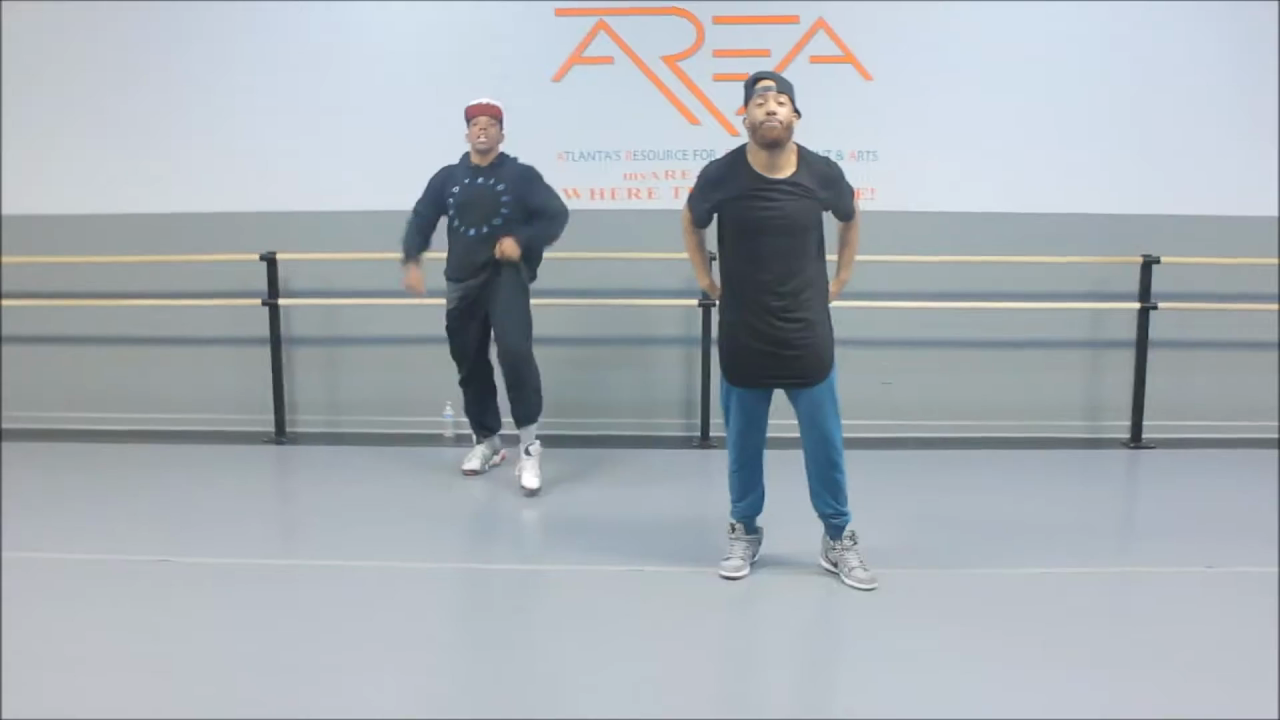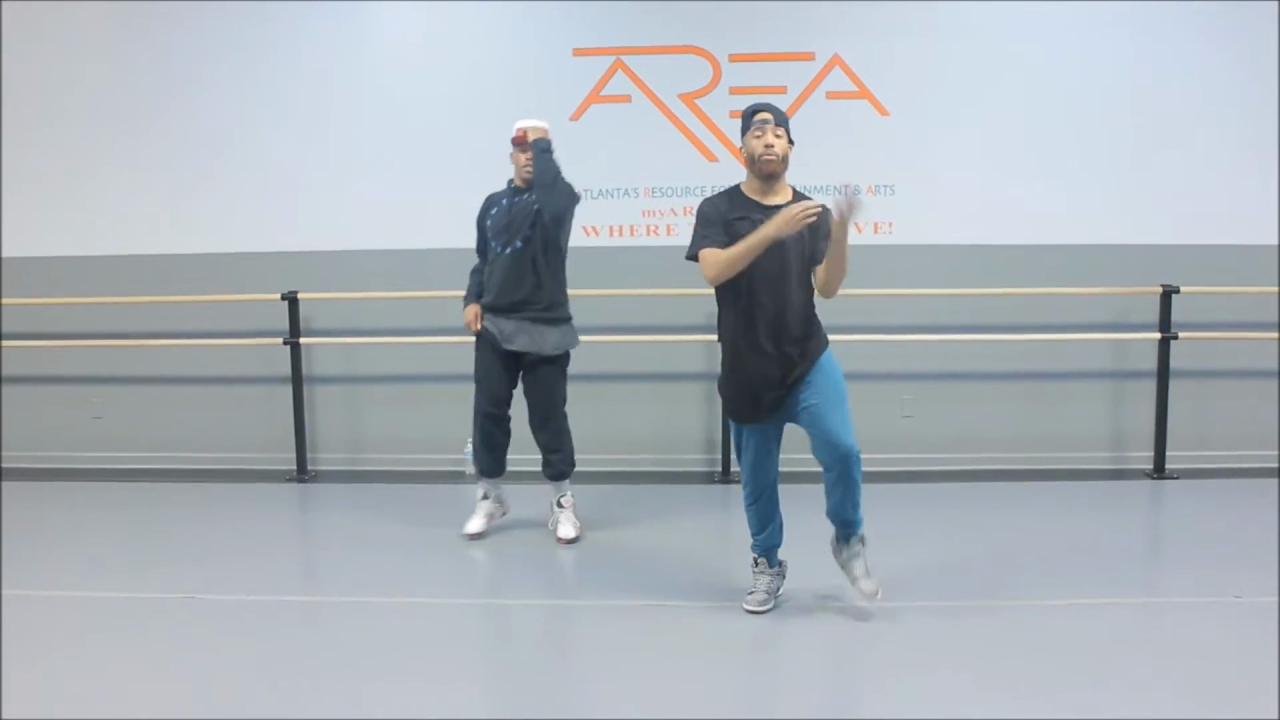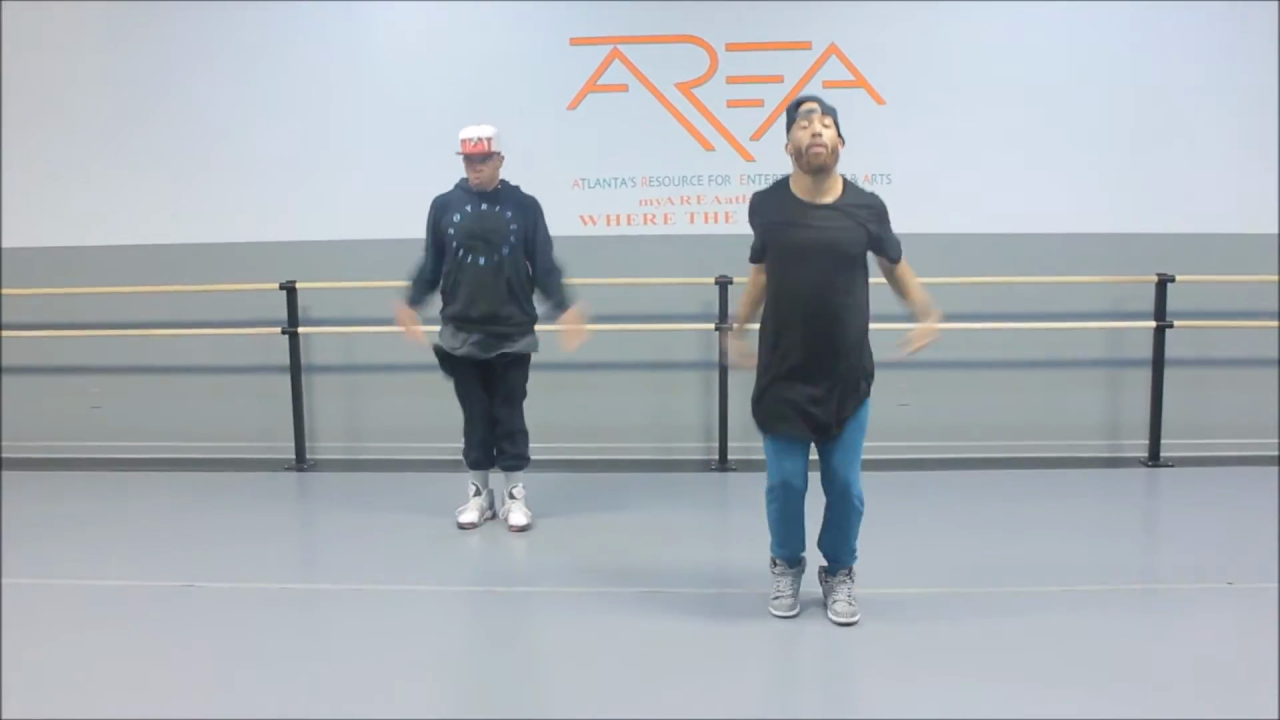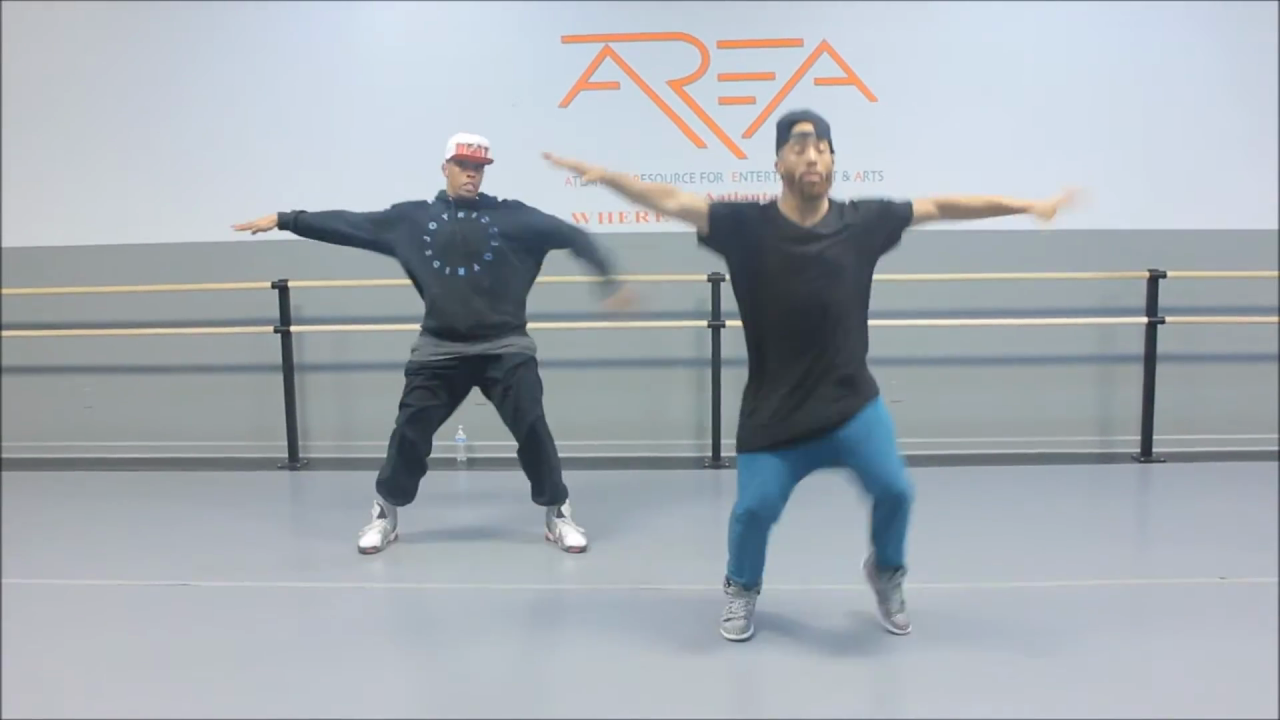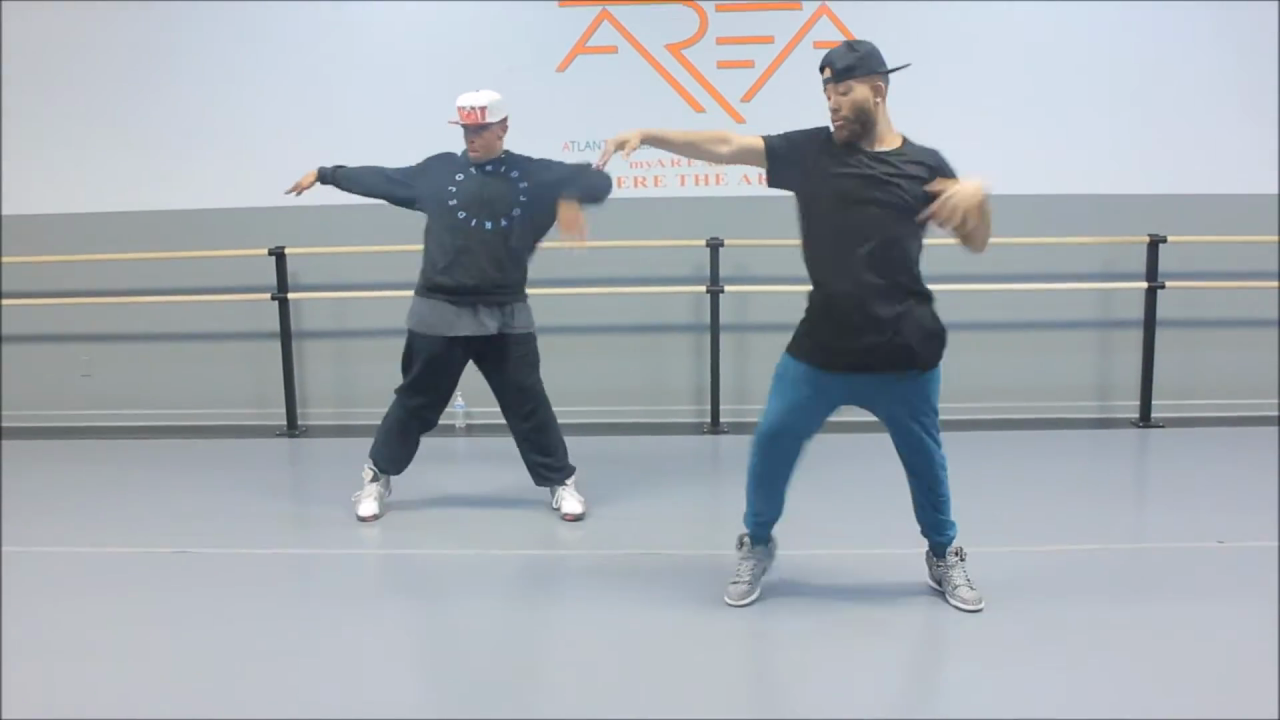
dt=1s
person 1, frame 1
left shoulder: (823, 173)
right shoulder: (720, 175)
left elbow: (849, 216)
right elbow: (691, 221)
left wrist: (842, 276)
right wrist: (705, 278)
left hip: (806, 333)
right hip: (743, 335)
left knee: (825, 442)
right knee: (743, 442)
left ankle: (838, 540)
right ankle: (744, 532)
person 1, frame 2
left shoulder: (811, 211)
right shoulder: (717, 209)
left elbow: (828, 287)
right elbow: (714, 271)
left wrist: (840, 232)
right wrist: (772, 230)
left hip: (808, 357)
right hip: (747, 368)
left knee: (841, 450)
right knee: (757, 476)
left ankle: (848, 539)
right ankle: (767, 565)
person 1, frame 3
left shoulder: (867, 207)
right shoulder: (767, 206)
left elbow: (894, 265)
left wrist: (927, 314)
right wrist: (738, 330)
left hip: (848, 375)
right hip: (783, 377)
left knee: (844, 484)
right knee: (785, 481)
left ankle: (839, 574)
right ankle: (786, 567)
person 1, frame 4
left shoulder: (864, 222)
right shoulder: (746, 223)
left elbow: (939, 207)
right elbow: (670, 201)
left wrist: (1023, 203)
right wrist: (602, 174)
left hip: (851, 402)
right hip: (774, 412)
left knee: (895, 492)
right knee: (754, 509)
left ankle: (887, 574)
right ankle: (742, 590)
person 1, frame 5
left shoulder: (925, 165)
right shoulder: (808, 150)
left elbow: (976, 241)
right elbow: (726, 147)
left wrist: (975, 196)
right wrist: (646, 136)
left hip: (905, 345)
right hip: (823, 341)
left knee: (924, 456)
right knee: (774, 437)
left ankle: (943, 558)
right ankle: (756, 545)
person 2, frame 1
left shoulder: (521, 175)
right shoulder: (447, 177)
left elbow: (556, 215)
right elbow: (421, 218)
left wrist: (523, 241)
right wrist: (411, 261)
left hip: (506, 278)
right hip: (463, 285)
left knee: (515, 352)
right knee: (471, 367)
left ankle: (529, 447)
right ankle: (487, 441)
person 2, frame 2
left shoulder: (557, 196)
right shoulder: (492, 203)
left elbow: (554, 201)
left wrist: (544, 145)
right wrist: (472, 299)
left hip: (544, 325)
right hip: (494, 324)
left knee: (547, 416)
right knee: (489, 410)
left ankle: (562, 501)
right ankle: (489, 498)
person 2, frame 3
left shoulder: (525, 206)
right shoulder: (444, 205)
left elbow: (544, 265)
right elbow: (432, 264)
left wrist: (565, 308)
right wrist: (411, 303)
left hip: (512, 333)
right hip: (461, 333)
left knee: (508, 415)
right knee: (476, 416)
left ankle: (515, 495)
right ankle: (479, 494)
person 2, frame 4
left shoulder: (512, 215)
right shoulder: (411, 218)
left elbow: (568, 235)
right elbow: (349, 225)
left wrist: (607, 280)
right wrist: (283, 219)
left hip: (505, 345)
right hip: (439, 347)
left knee: (531, 427)
right knee: (410, 432)
left ankle: (557, 515)
right ankle: (384, 515)
person 2, frame 5
left shoulder: (533, 174)
right shoulder: (440, 170)
left elbow: (596, 181)
right elbow: (384, 179)
left wrist: (572, 199)
right wrist: (325, 174)
left hip: (507, 312)
right hip: (441, 310)
left knee: (527, 401)
right knee: (417, 399)
left ankle: (561, 482)
right ankle: (377, 478)
